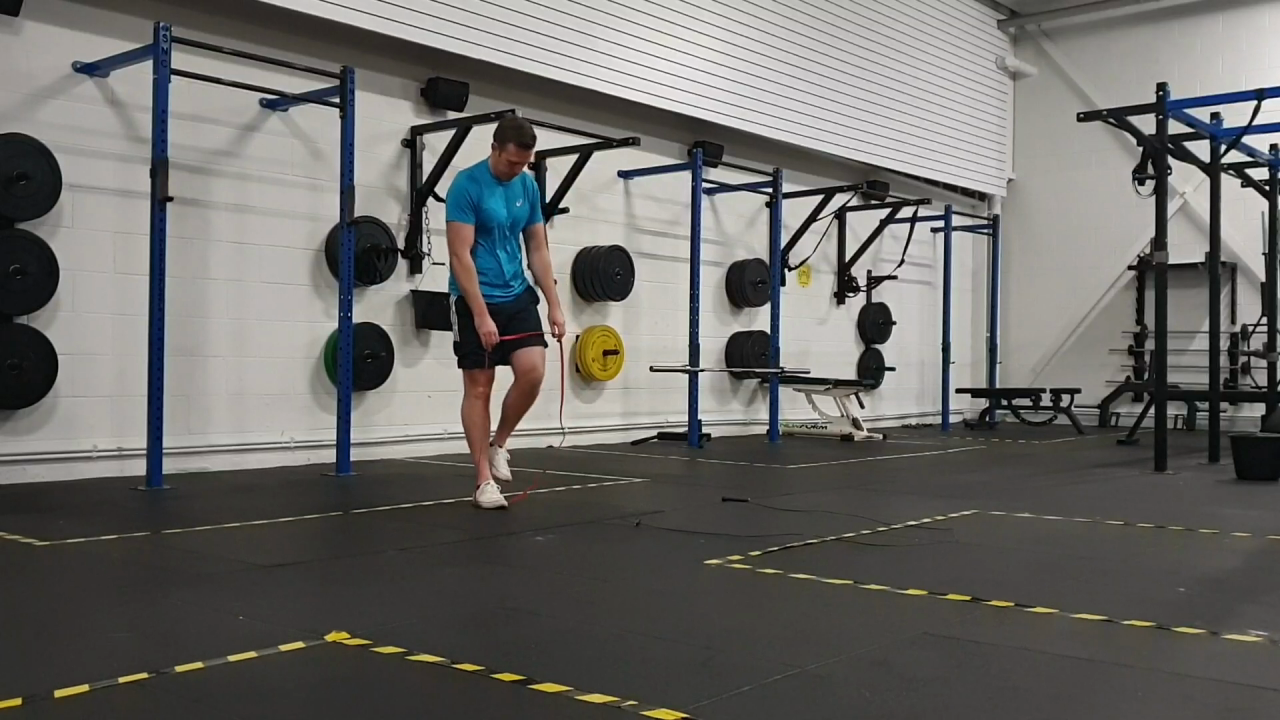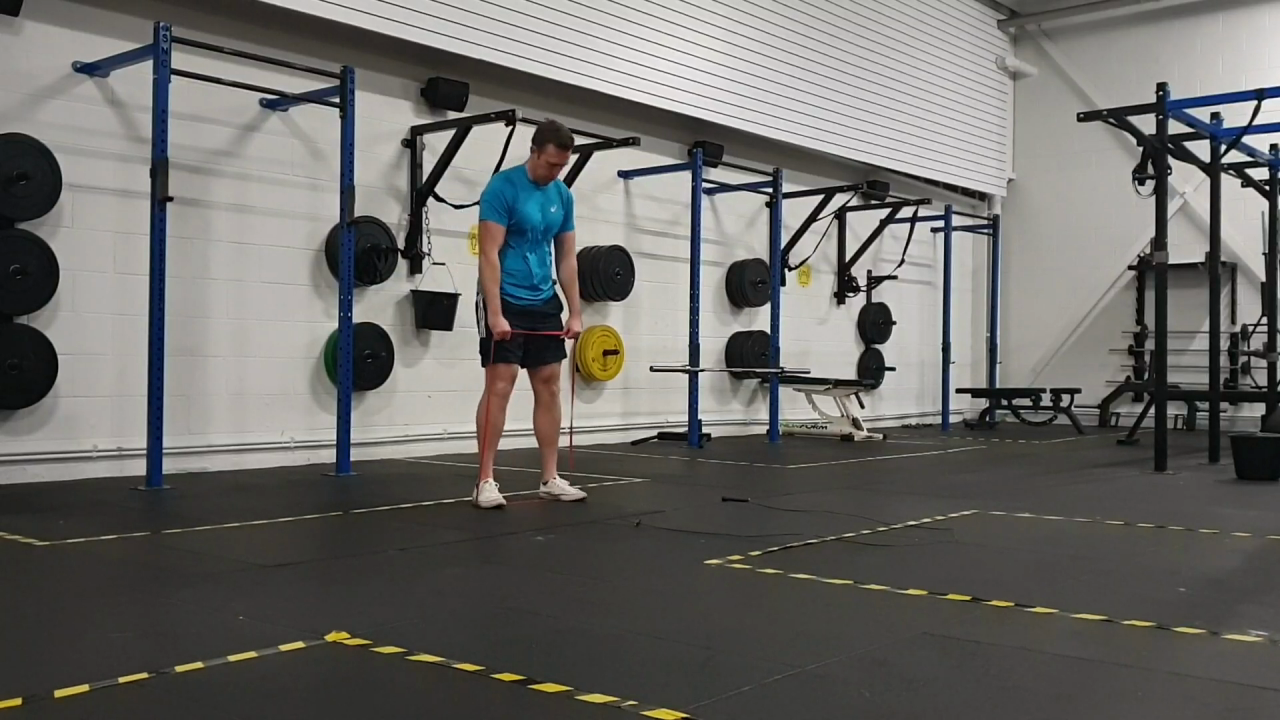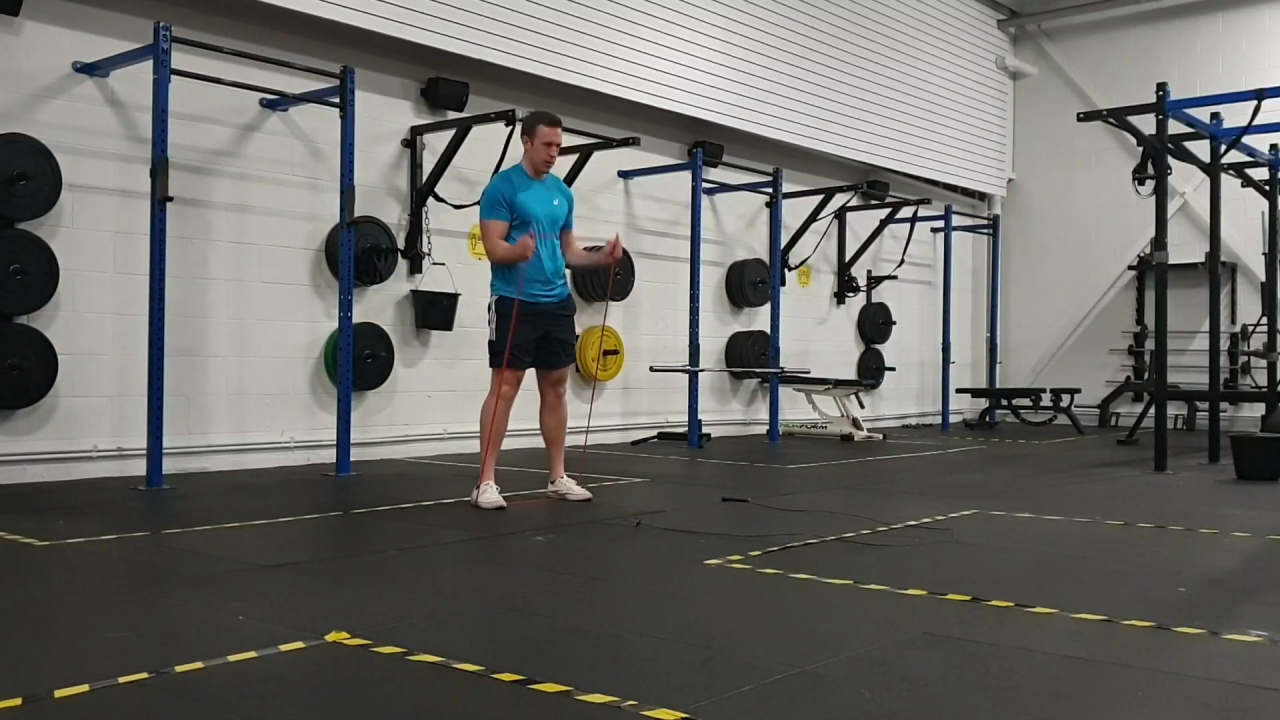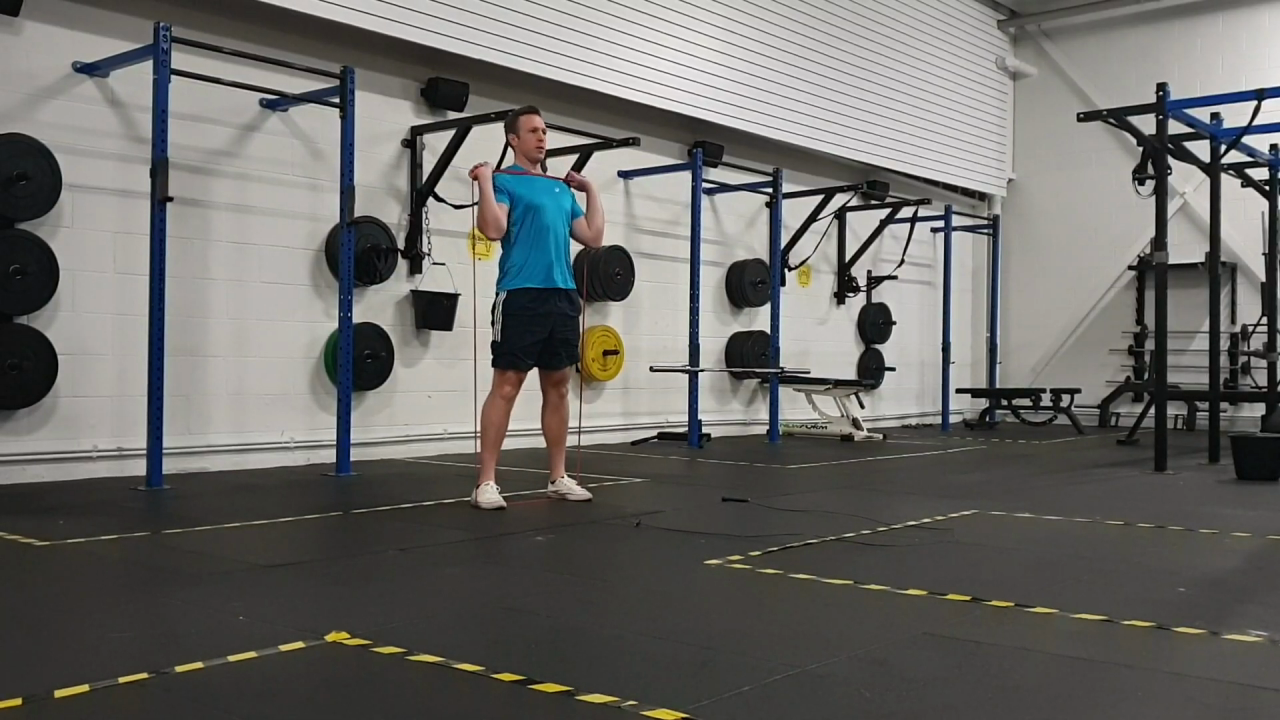
dt=1s
person 1, frame 1
left shoulder: (528, 187)
right shoulder: (467, 185)
left elbow: (538, 250)
right elbow: (460, 255)
left wrist: (554, 305)
right wrist: (481, 315)
left hip: (518, 295)
right hip: (475, 299)
left knee: (533, 370)
right knee: (479, 386)
left ankle: (498, 444)
right ankle: (484, 480)
person 1, frame 2
left shoulder: (562, 196)
right shoulder: (503, 187)
left elbow: (567, 258)
right elbow: (489, 254)
left wrist: (575, 312)
right wrist: (494, 313)
left hip: (544, 303)
right hip: (505, 301)
left knee: (548, 387)
right knee: (500, 385)
left ankle: (550, 478)
right ankle: (485, 480)
person 1, frame 3
left shoulder: (562, 192)
right shoulder: (502, 186)
right elbow: (493, 249)
left wrist: (600, 257)
right wrist: (515, 251)
left hip: (558, 302)
right hip: (515, 302)
left knee: (555, 388)
right knee: (505, 387)
left ankle: (558, 477)
right ankle: (486, 482)
person 1, frame 4
left shoulder: (561, 189)
right shoulder: (504, 181)
left elbow: (593, 238)
right elbow: (492, 229)
left wrist: (591, 192)
right wrist: (485, 181)
left hip: (563, 296)
right hip: (521, 296)
left knee: (558, 387)
right knee: (506, 386)
left ankle: (558, 477)
right ankle: (486, 482)
